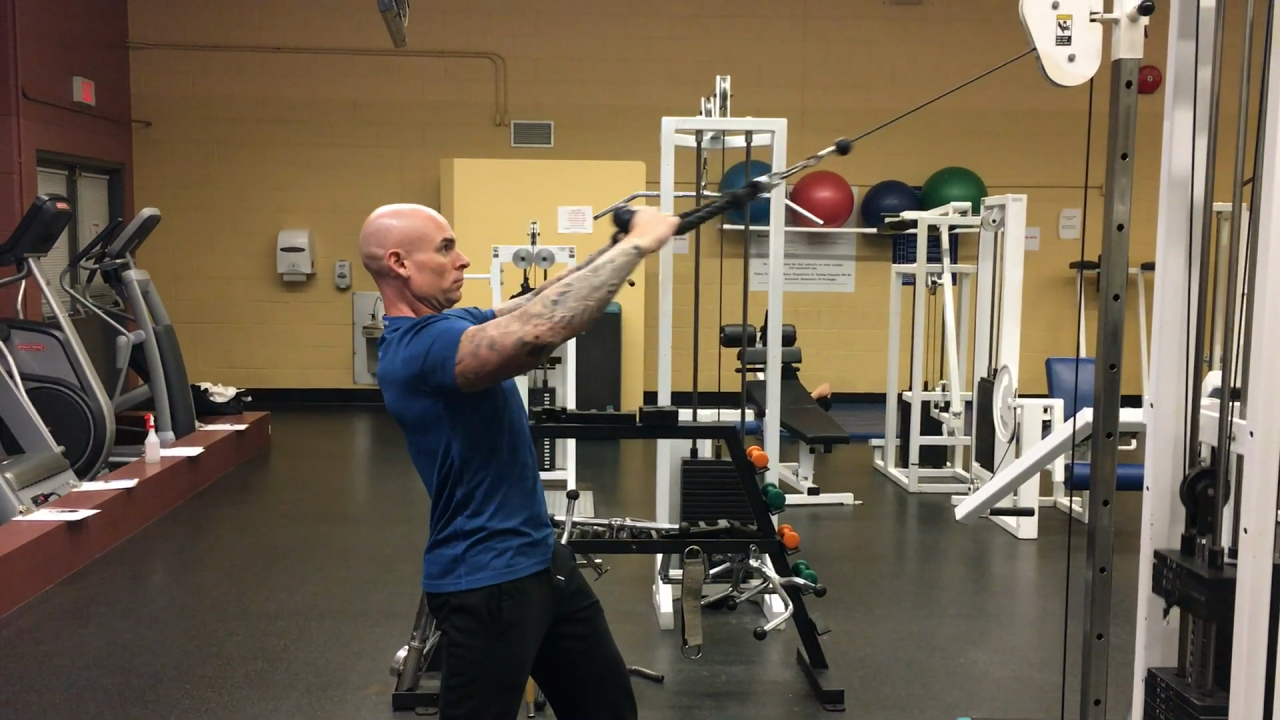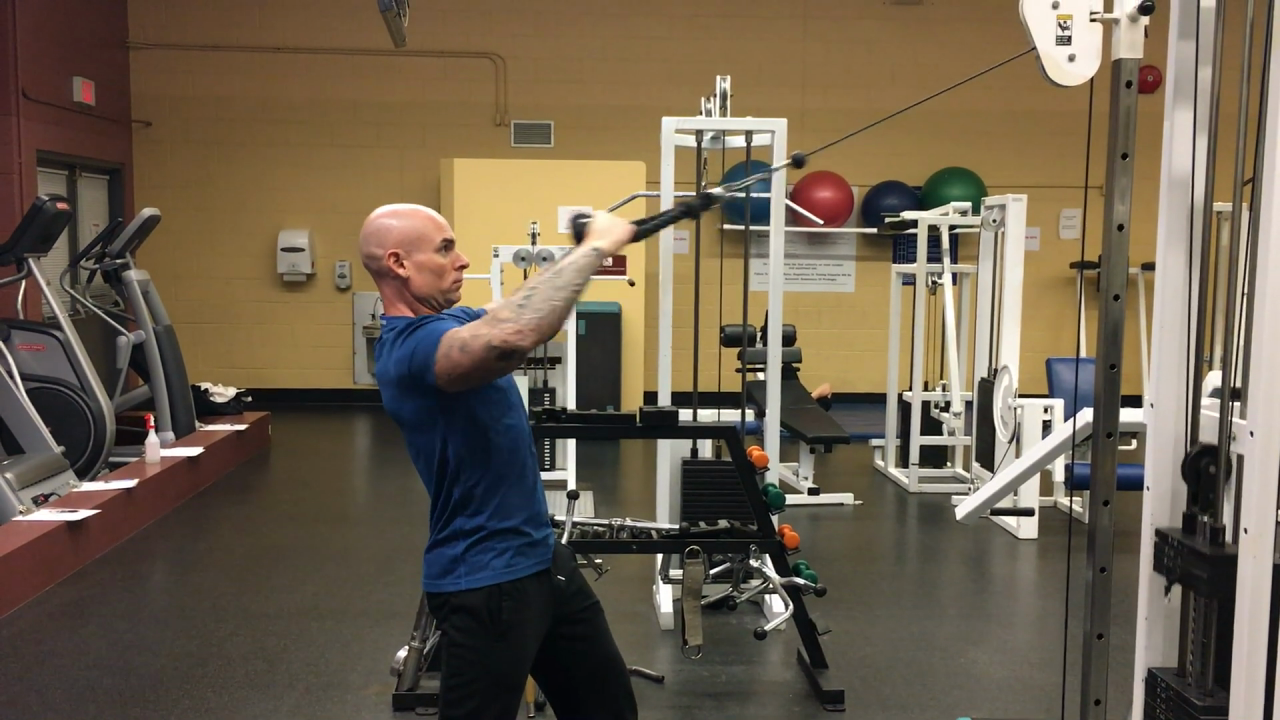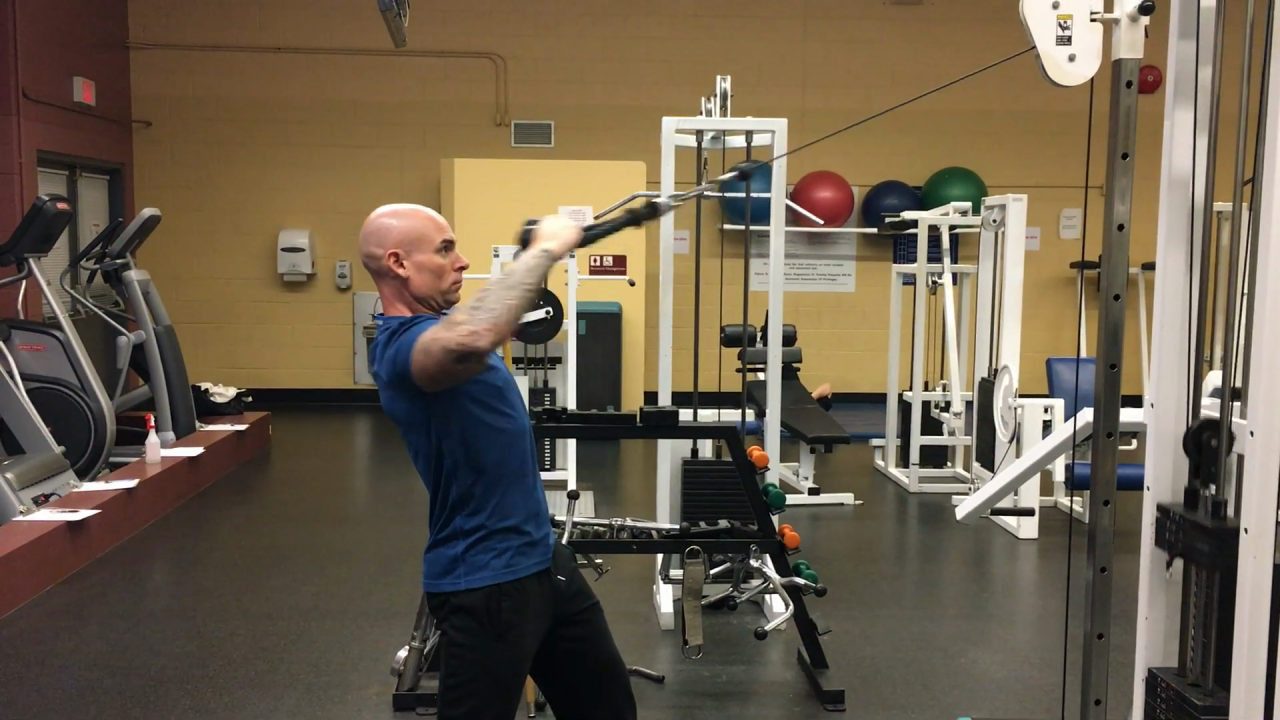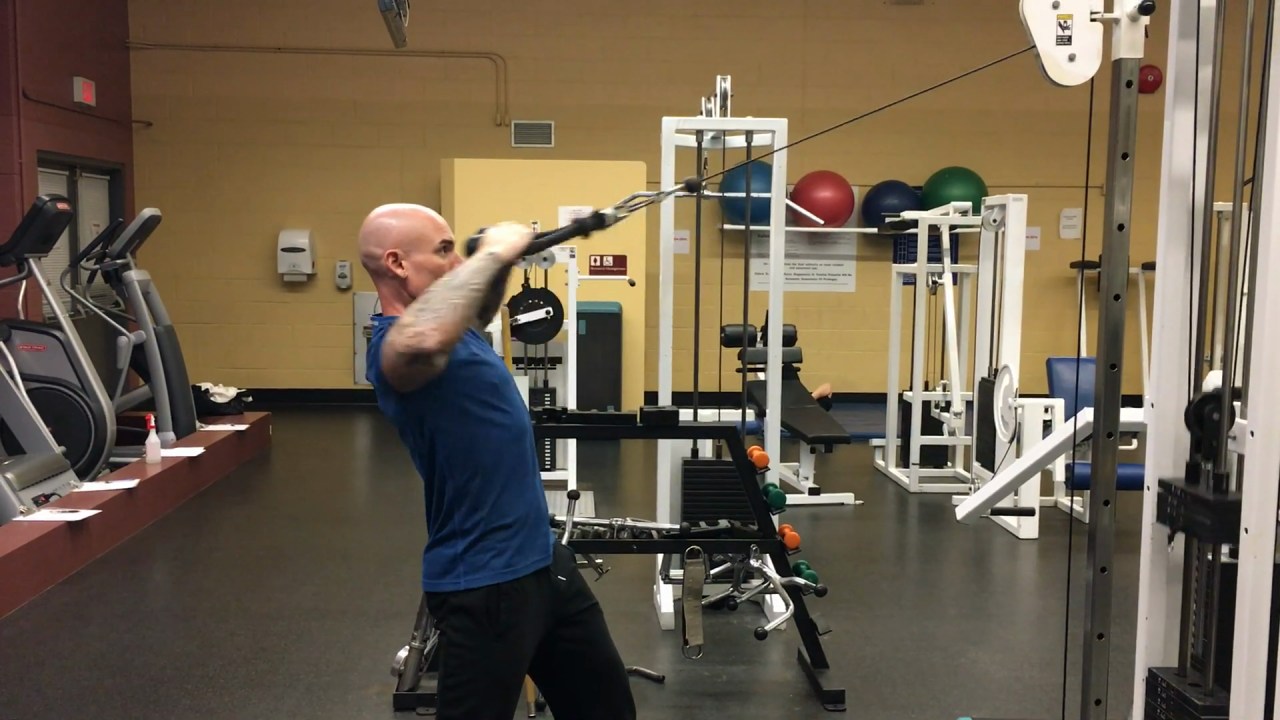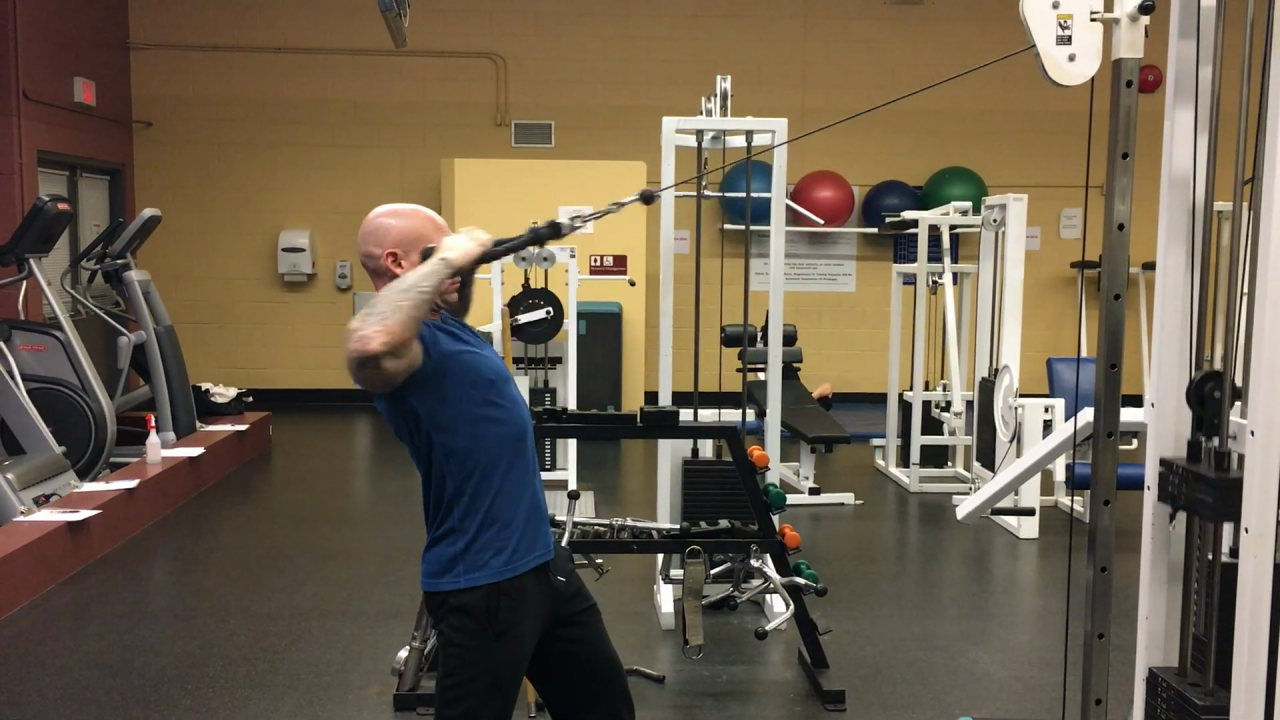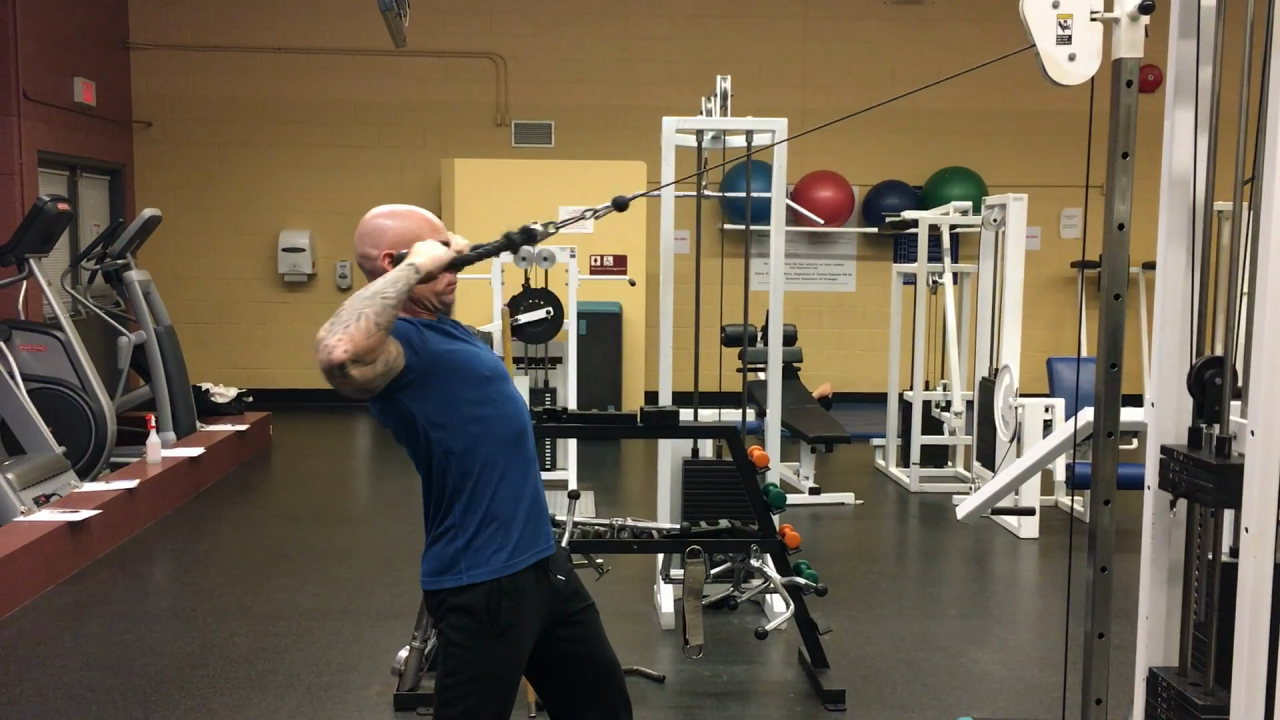
dt=0.1s
person 1, frame 1
left shoulder: (447, 325)
right shoulder: (418, 350)
left elbow: (530, 309)
right elbow: (543, 330)
left wrist: (629, 242)
right wrist: (635, 244)
left hip: (539, 559)
right hip: (487, 583)
person 1, frame 2
left shoulder: (441, 323)
right shoulder: (412, 348)
left elbow: (511, 315)
right elbow: (514, 335)
left wrist: (591, 246)
right wrist: (596, 246)
left hip: (541, 558)
right hip: (485, 583)
person 1, frame 3
left shoulder: (436, 325)
right shoulder: (405, 341)
left elbow: (487, 316)
right elbow: (472, 341)
left wrist: (537, 250)
right wrist: (544, 249)
left hip: (540, 557)
right hip: (485, 582)
person 1, frame 4
left shoulder: (439, 324)
right shoulder: (400, 344)
left elbow: (475, 311)
right elbow: (424, 340)
left wrist: (498, 257)
right wrist: (492, 252)
left hip: (540, 557)
right hip: (484, 581)
person 1, frame 5
left shoulder: (437, 328)
right shoulder: (401, 341)
right elbow: (368, 346)
left wrist: (466, 263)
right wrist: (443, 260)
left hip: (539, 558)
right hip: (485, 580)
person 1, frame 6
left shoulder: (433, 324)
right shoulder: (386, 342)
right elbow: (339, 352)
left wrist: (447, 259)
right wrist: (416, 266)
left hip: (539, 557)
right hip: (483, 579)
